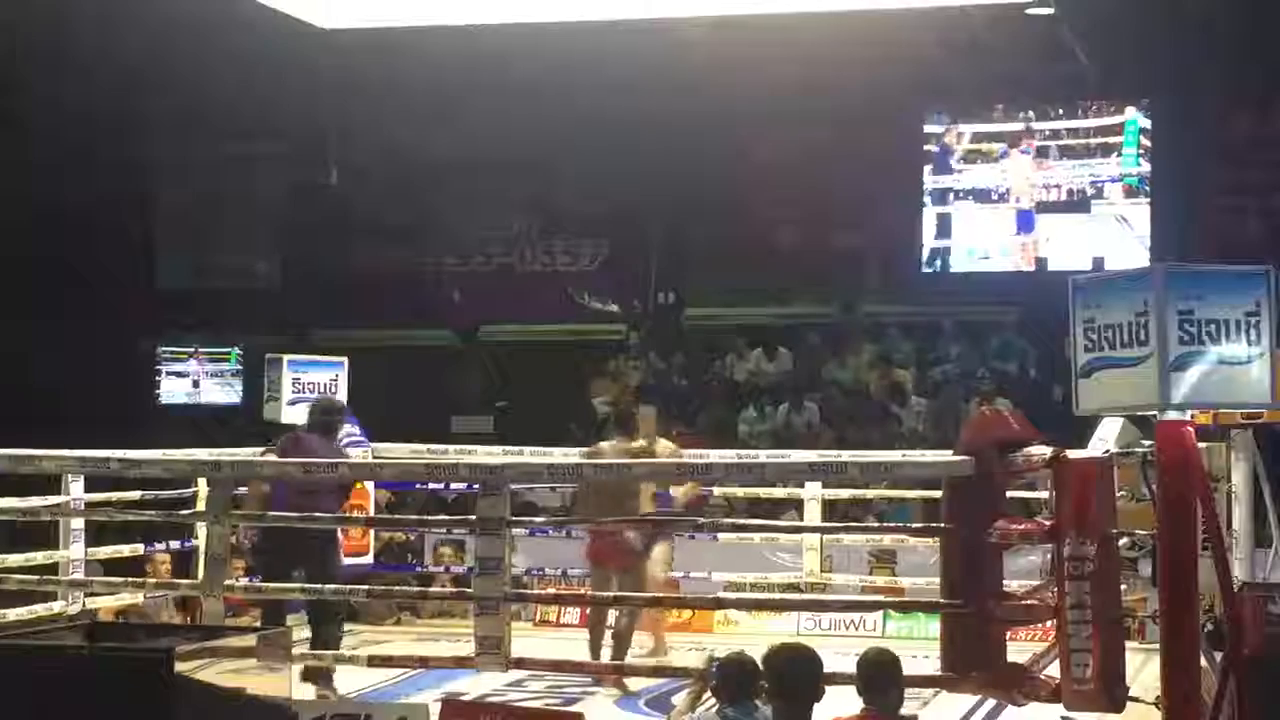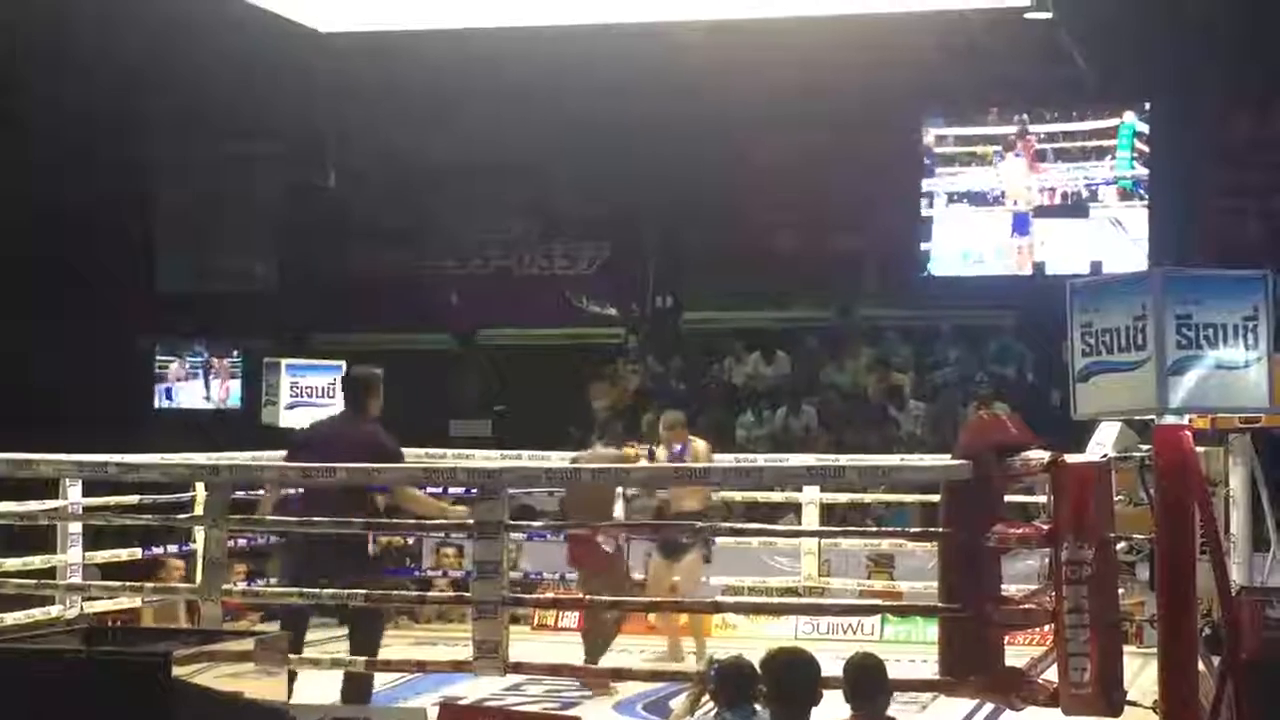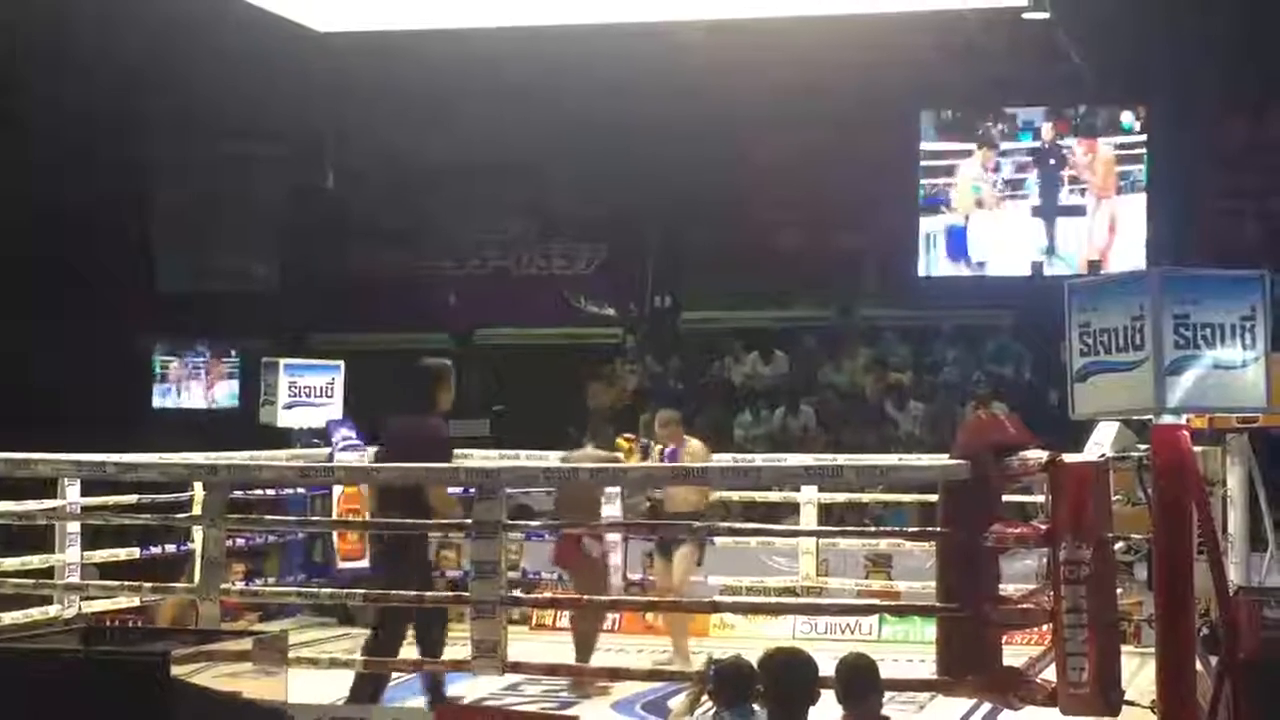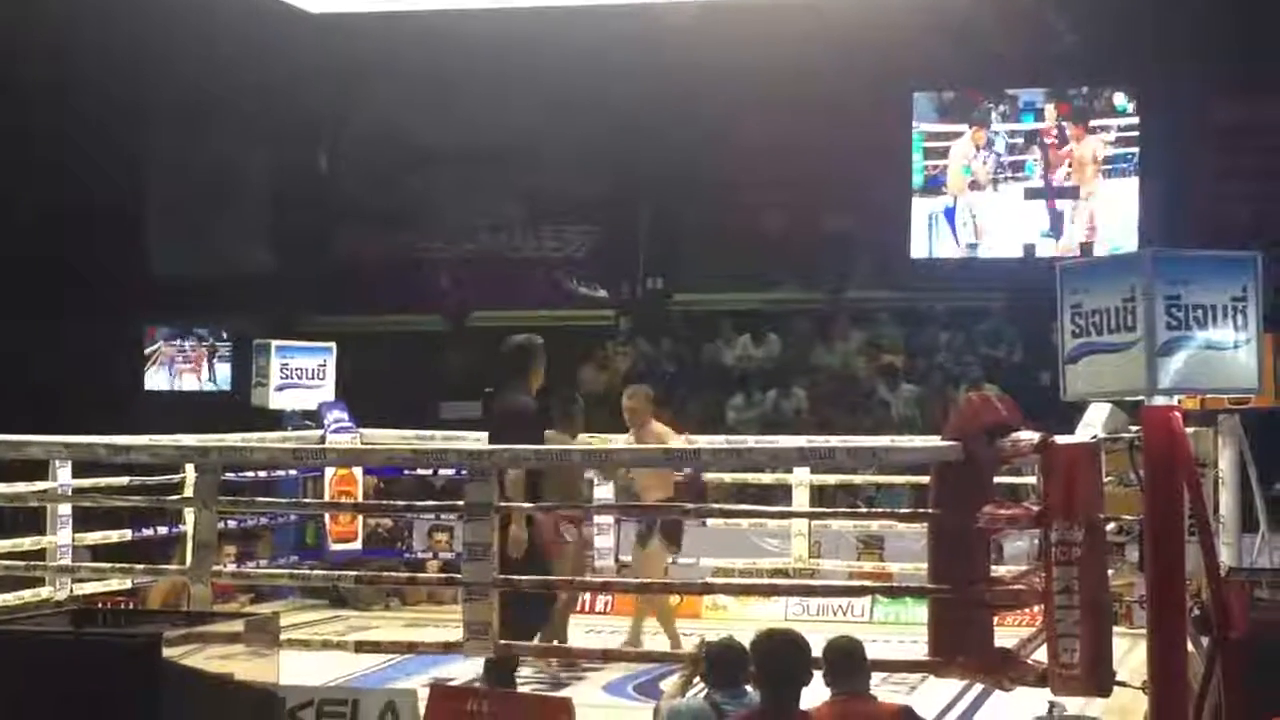
dt=0.5s
person 1, frame 1
left shoulder: (293, 439)
right shoulder: (341, 458)
left hip: (280, 521)
right hip: (320, 529)
left knee: (273, 606)
right knee: (328, 610)
right ankle: (321, 679)
person 1, frame 2
left shoulder: (314, 432)
right shoulder: (379, 441)
right elbow: (403, 496)
left wrist: (262, 518)
right wrist: (450, 512)
left hip: (306, 533)
right hip: (346, 539)
left knee: (295, 617)
right knee: (367, 620)
right ankle: (355, 698)
person 1, frame 3
left shoulder: (396, 426)
right shoulder: (436, 433)
left elbow: (374, 482)
right elbow: (435, 494)
left wrist: (377, 523)
left hip: (389, 532)
right hip: (409, 536)
left knee: (429, 615)
right knee: (392, 623)
left ankle: (437, 695)
right ankle: (360, 700)
person 1, frame 4
left shoulder: (505, 403)
right shoulder: (522, 406)
right elbow: (514, 466)
right wrist: (518, 521)
left hip: (505, 514)
right hip: (513, 516)
left knee: (514, 601)
right knee: (539, 596)
left ankle: (499, 677)
right ankle: (498, 674)
person 2, frame 1
left shoulder: (595, 452)
right shoulder: (641, 451)
left elbow: (580, 498)
left hip: (598, 535)
right hip: (626, 535)
left knee: (599, 602)
right knee: (629, 606)
left ankle: (596, 665)
right ankle: (614, 672)
person 2, frame 2
left shoulder: (577, 460)
right shoulder: (619, 458)
left elbow: (565, 505)
left hip: (577, 540)
right hip: (601, 539)
left knee: (593, 606)
left ankle: (591, 668)
right ankle: (592, 668)
person 2, frame 3
left shoulder: (568, 459)
right shoulder: (609, 460)
left elbow: (558, 502)
left hip: (566, 538)
right hip: (586, 539)
left knee: (583, 606)
right knee: (595, 609)
right ankle: (581, 678)
person 2, frame 4
left shoulder: (544, 440)
right shoulder: (576, 447)
right hip: (566, 523)
left knee: (564, 587)
right knee: (567, 587)
left ankle: (560, 643)
right ankle: (545, 646)
person 3, frame 1
left shoulder: (668, 451)
left elbow: (694, 484)
left wrist: (676, 497)
left knee: (656, 577)
right knee: (642, 587)
right ankle: (659, 643)
person 3, frame 2
left shoulder: (700, 448)
right shoulder: (662, 450)
left elbow: (708, 485)
left hip: (693, 523)
right hip: (669, 521)
left knee: (687, 591)
right knee: (655, 588)
left ankle: (701, 654)
right ankle: (674, 647)
person 3, frame 3
left shoulder: (697, 449)
right shoulder: (659, 451)
left elbow: (709, 487)
left hip: (690, 523)
right hip: (667, 523)
left knee: (678, 587)
right knee: (663, 592)
left ankle: (683, 655)
right ankle: (678, 652)
person 3, frame 4
left shoulder: (660, 434)
right shoulder: (631, 438)
left hip: (664, 515)
right hip: (648, 514)
right knee: (641, 582)
left ankle: (675, 645)
right ankle: (635, 636)
